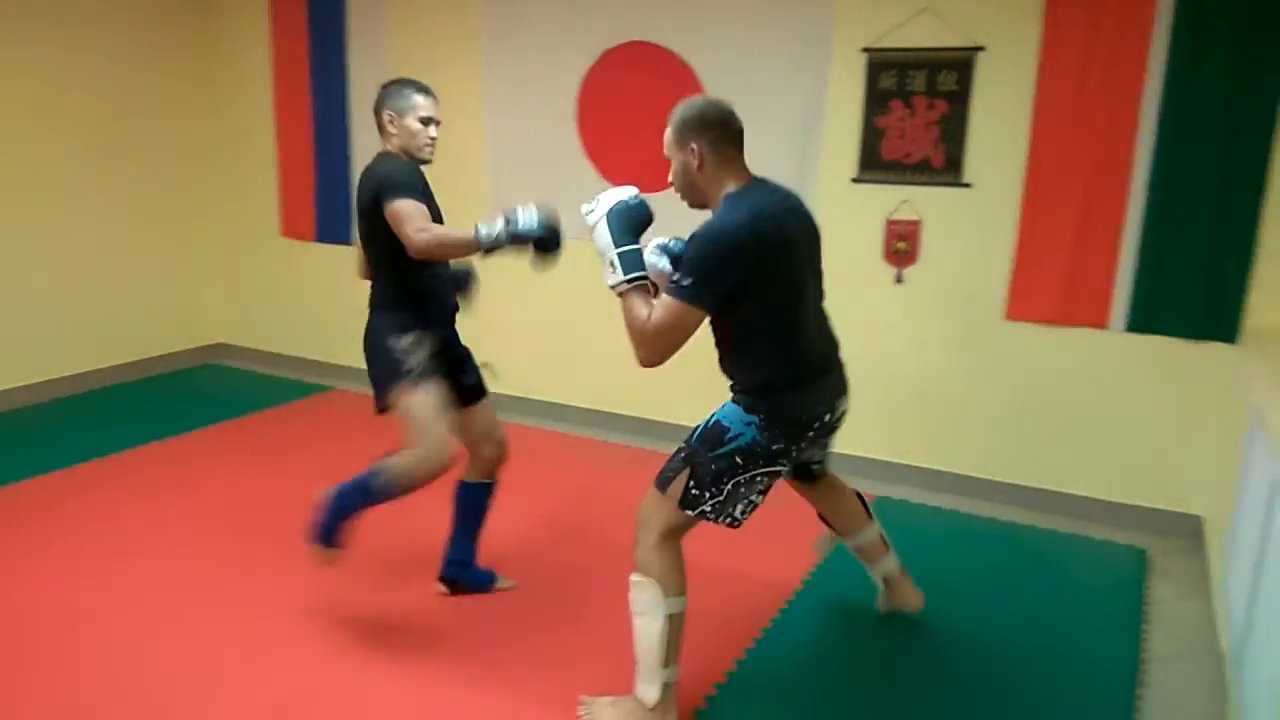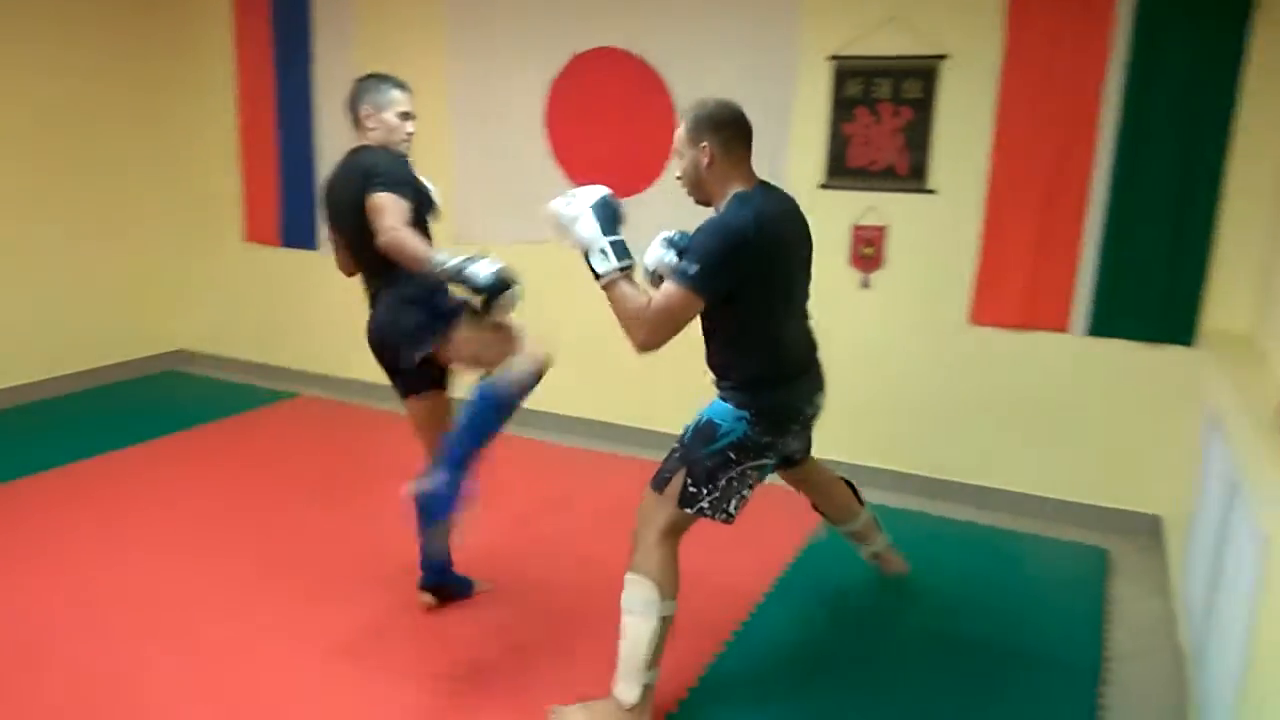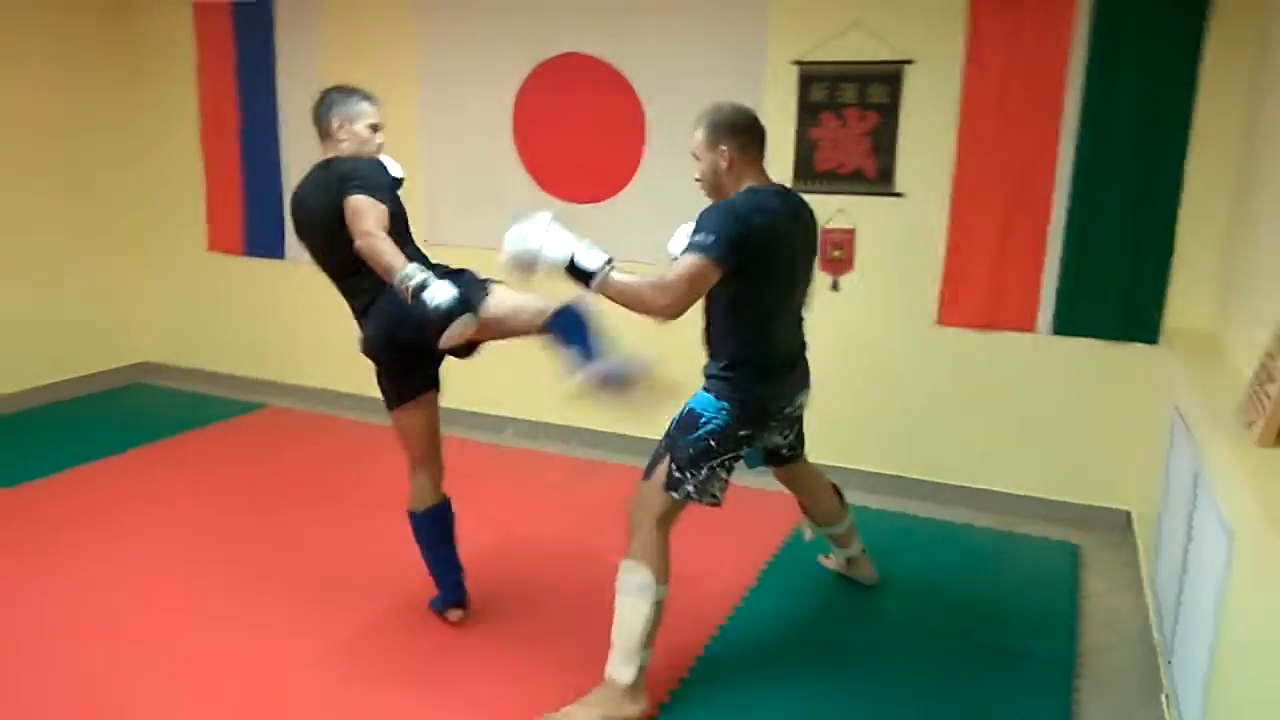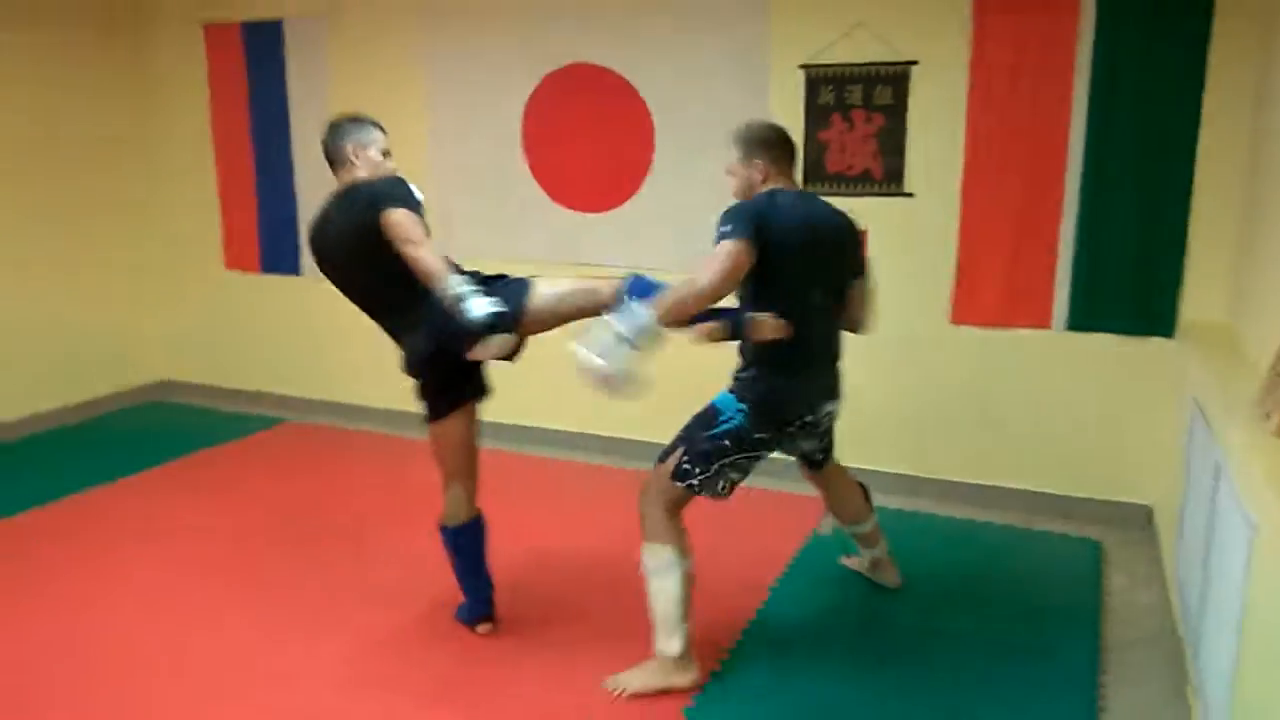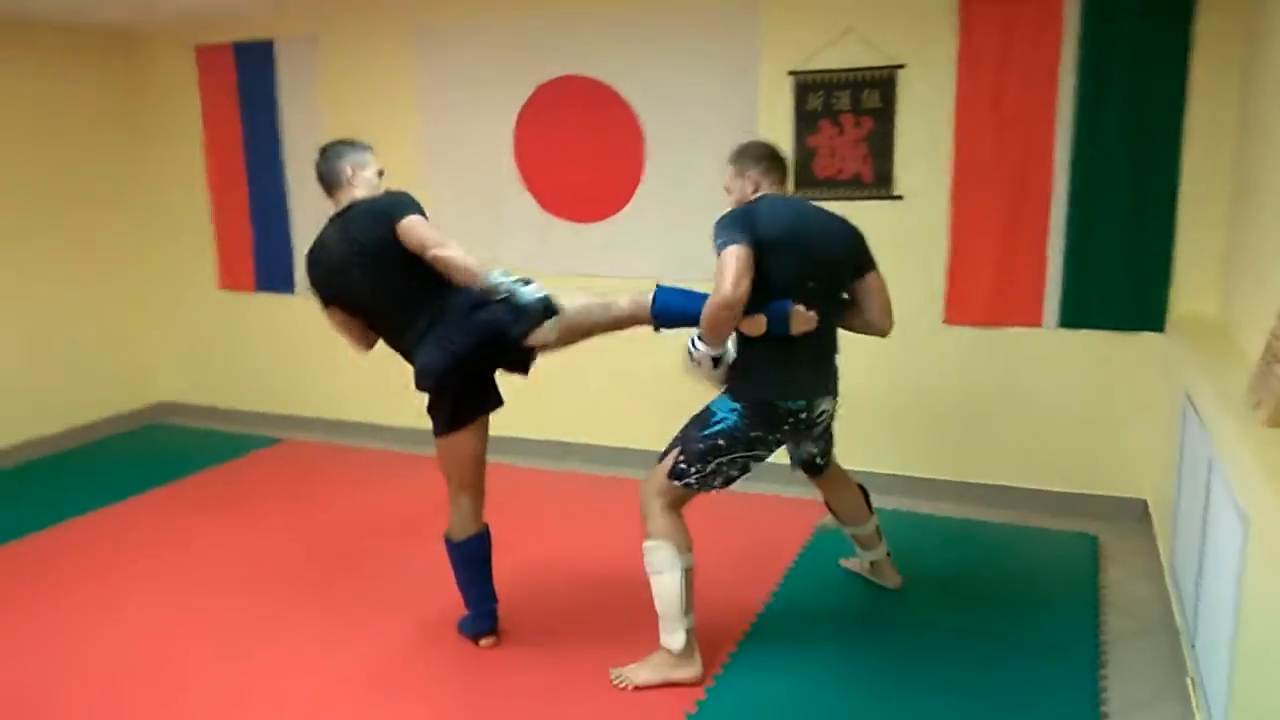
dt=0.1s
person 1, frame 1
left shoulder: (721, 237)
right shoulder: (785, 205)
left elbow: (651, 347)
left wrist: (622, 255)
right wrist: (674, 267)
left hip: (772, 409)
right hip: (823, 392)
left knee: (656, 527)
right knee: (814, 482)
right ankle: (895, 584)
person 1, frame 2
left shoulder: (725, 230)
right shoulder: (781, 208)
left elbow: (647, 332)
left wrist: (600, 245)
right wrist: (680, 262)
left hip: (753, 404)
right hip: (800, 387)
left knee: (655, 527)
right knee: (805, 468)
right ankle: (882, 551)
person 1, frame 3
left shoulder: (731, 217)
right shoulder: (797, 212)
left elbow: (669, 298)
left wrist: (576, 259)
left hip: (739, 393)
right hip: (786, 382)
left knee: (648, 513)
right knee: (792, 467)
right ankle: (853, 558)
person 1, frame 4
left shoulder: (753, 213)
right shoulder: (843, 226)
left elbow: (712, 284)
right elbow: (853, 316)
left wrist: (633, 322)
left hip: (763, 395)
right hip: (821, 390)
left knee: (657, 498)
right knee: (823, 470)
left ankle: (672, 657)
right ankle: (877, 560)
person 1, frame 5
left shoulder: (744, 220)
right shoulder: (843, 231)
left elbow: (730, 296)
right elbow: (879, 321)
left wrist: (705, 344)
left hip: (756, 396)
right hip: (817, 392)
left knee: (657, 497)
right knee: (824, 473)
left ankle: (678, 652)
right ankle: (878, 562)
person 2, frame 1
left shoulder: (391, 178)
right shoulder: (391, 173)
left elbow: (369, 267)
right elbow: (419, 240)
left wrist: (446, 278)
right wrist: (507, 231)
left hip: (432, 334)
right hip: (403, 335)
left knee: (489, 450)
right knee: (434, 454)
left ankle: (460, 569)
right ankle: (341, 507)
person 2, frame 2
left shoulder: (343, 178)
right shoulder: (385, 164)
left elbow: (349, 264)
right elbow: (394, 236)
right wrist: (465, 270)
left hip: (396, 322)
right hip: (416, 305)
left knee: (443, 452)
right knee: (525, 360)
left ankle: (438, 574)
right ankle: (442, 484)
person 2, frame 3
left shoulder: (303, 197)
right shoulder: (359, 172)
right elbow: (371, 237)
right wrist: (425, 287)
left hip: (384, 332)
right hip: (419, 311)
left knee: (424, 469)
right knee: (558, 308)
left ankle: (450, 593)
right ankle: (598, 366)
person 2, frame 4
left shoulder: (320, 233)
right shoulder: (380, 193)
right elbow: (414, 246)
right wrist: (470, 300)
left hip: (425, 348)
right hip: (463, 314)
left knee: (457, 484)
right knee: (608, 291)
left ankle: (477, 605)
right ankle: (730, 320)
person 2, frame 5
left shoulder: (319, 261)
right shoulder: (387, 207)
left elbow: (364, 338)
right elbow: (438, 249)
right wrist: (513, 290)
left hip: (440, 363)
right hip: (476, 325)
left knee: (463, 498)
right knee: (625, 308)
left ankle: (480, 619)
right ankle: (766, 318)
